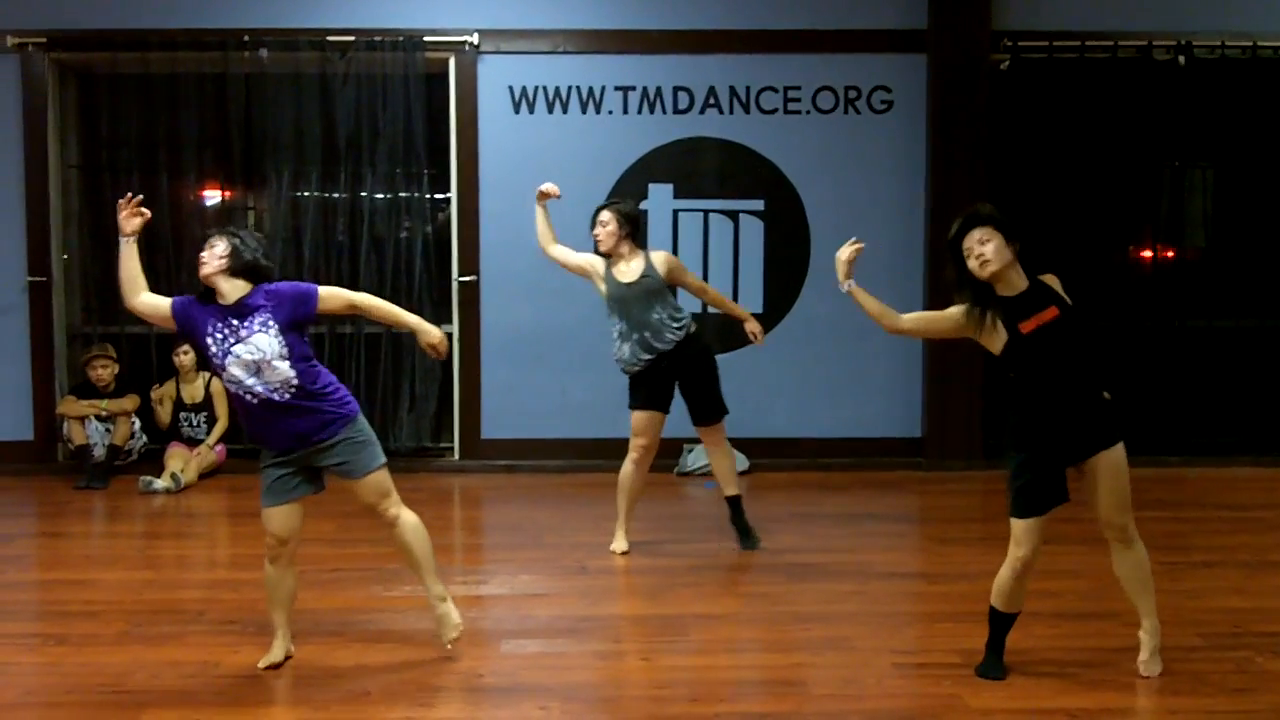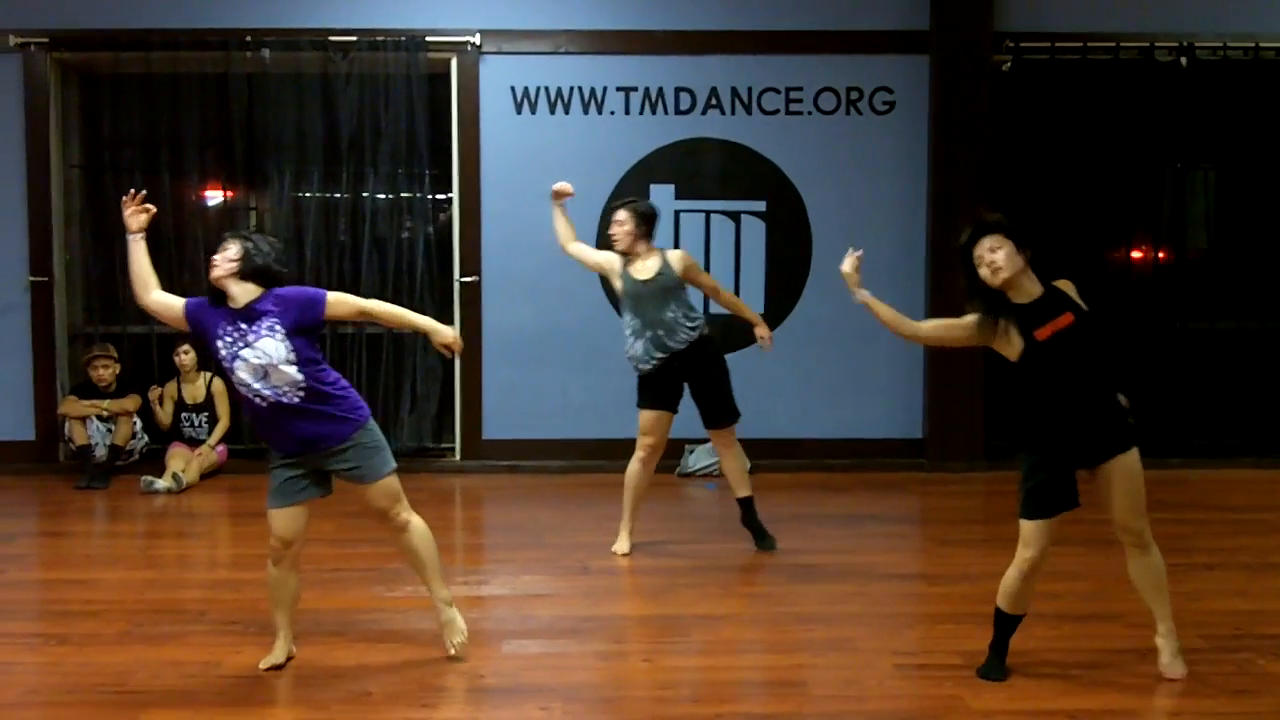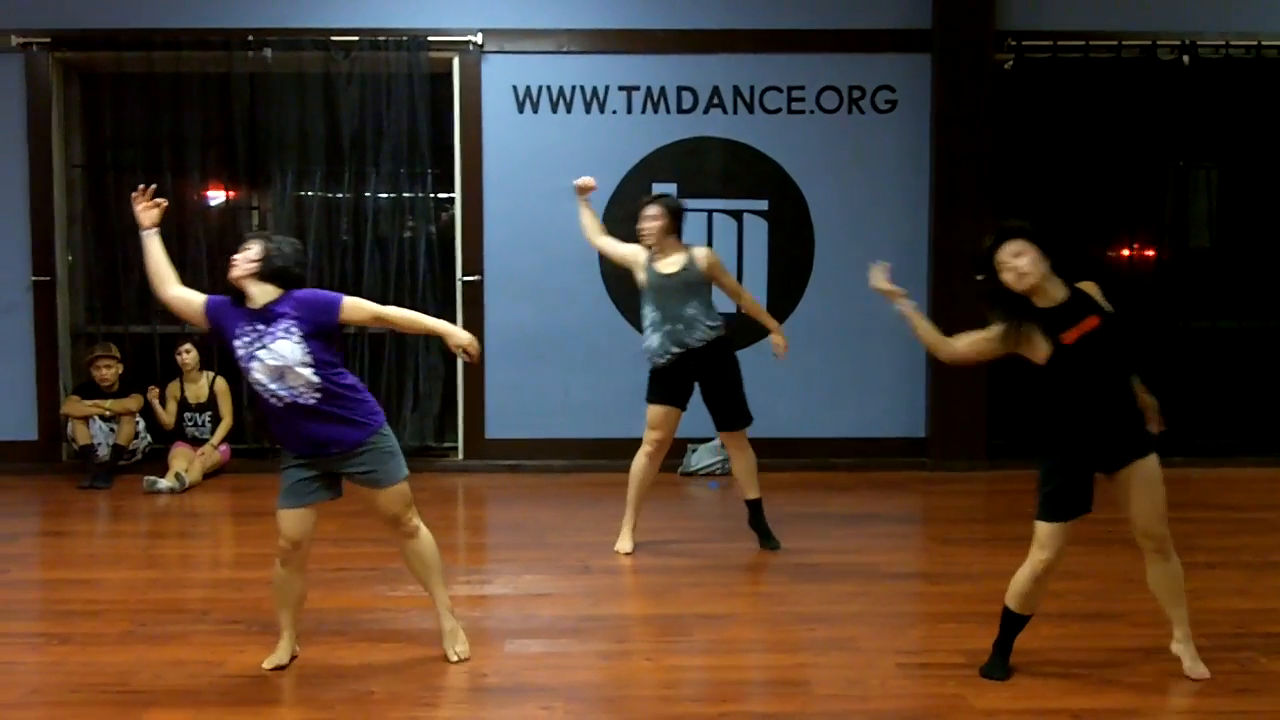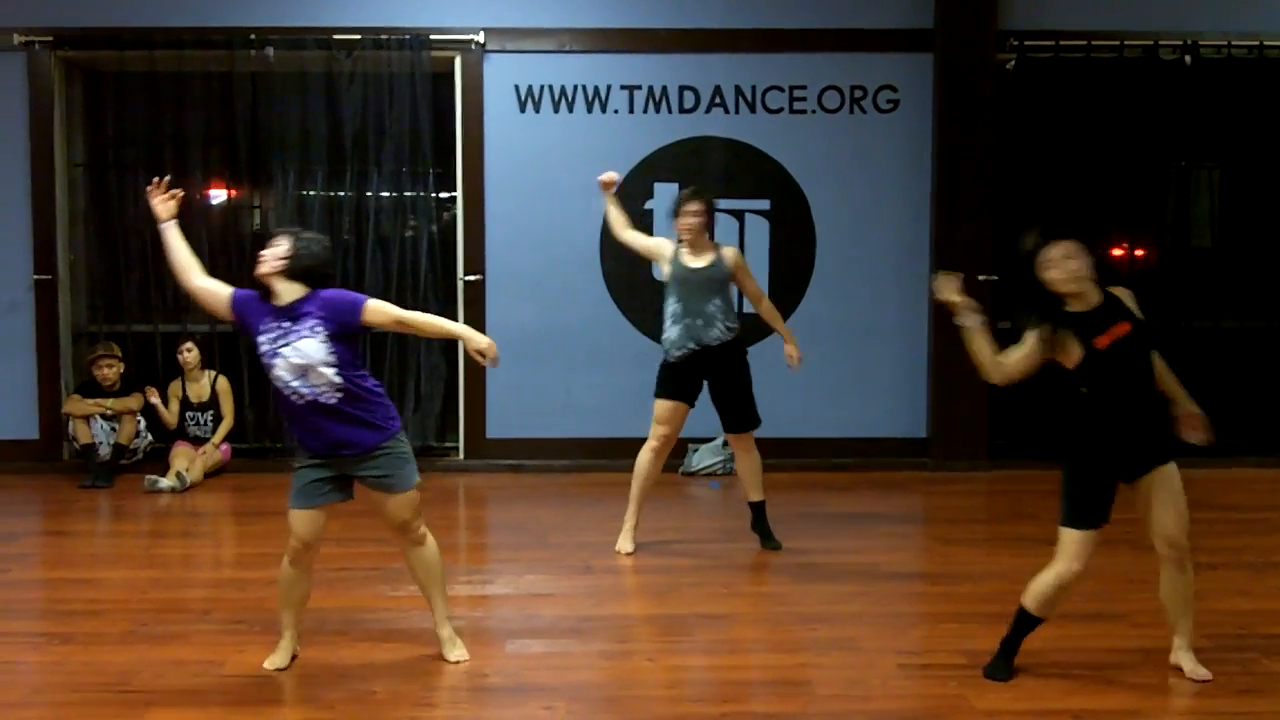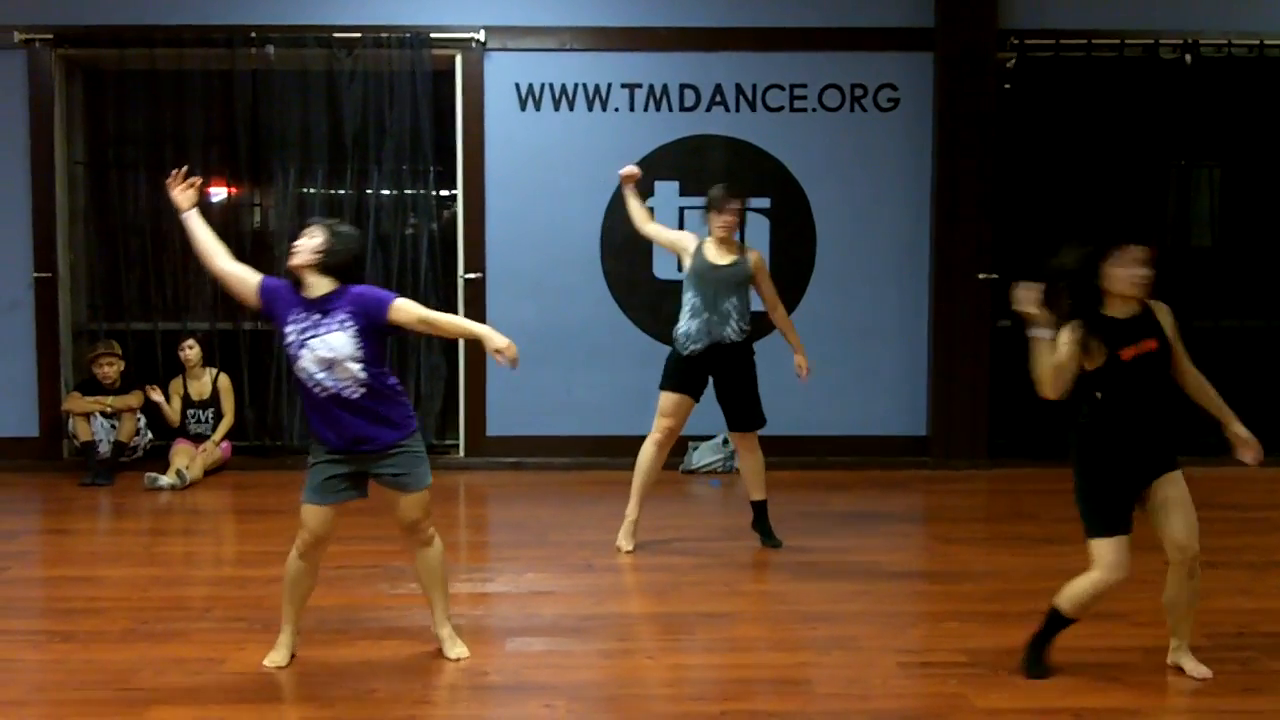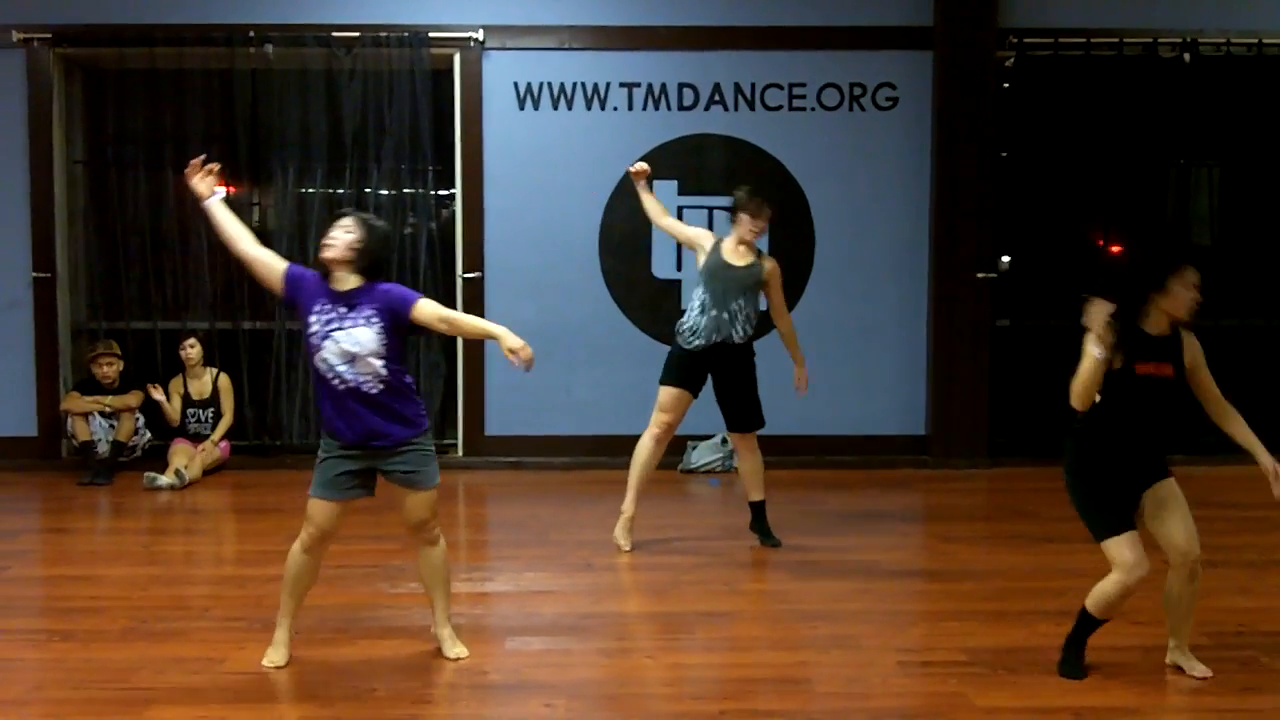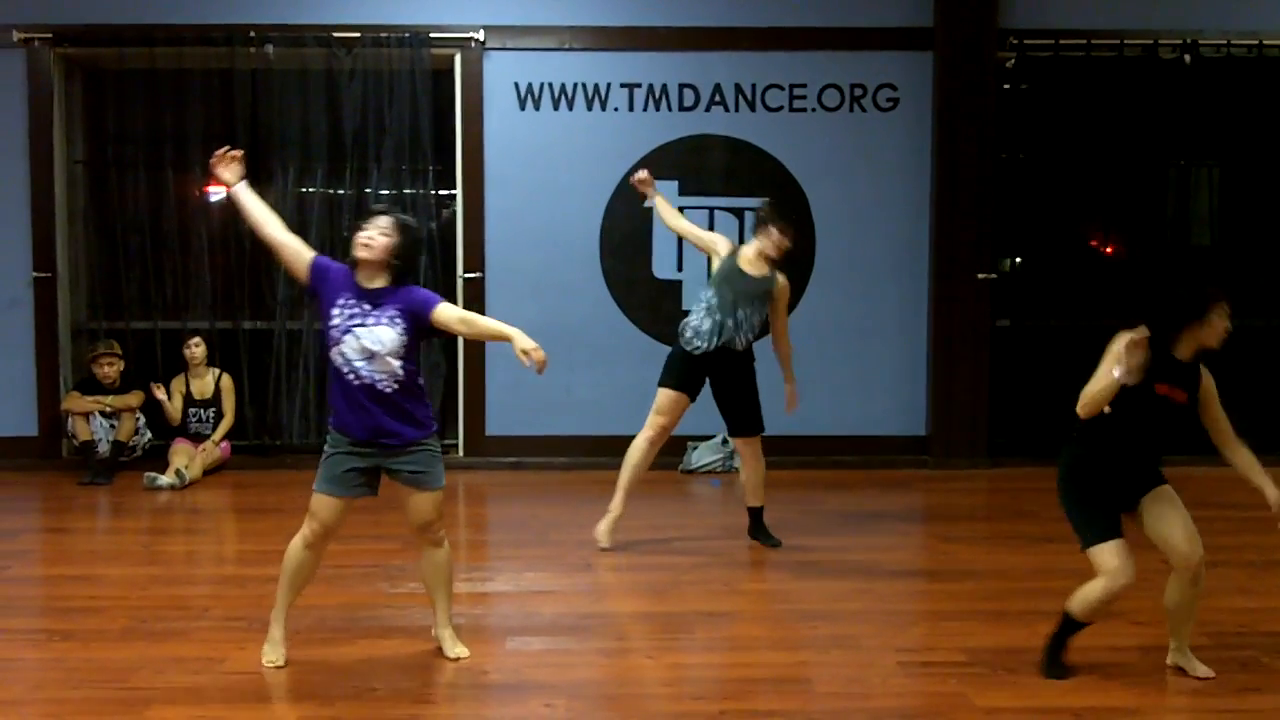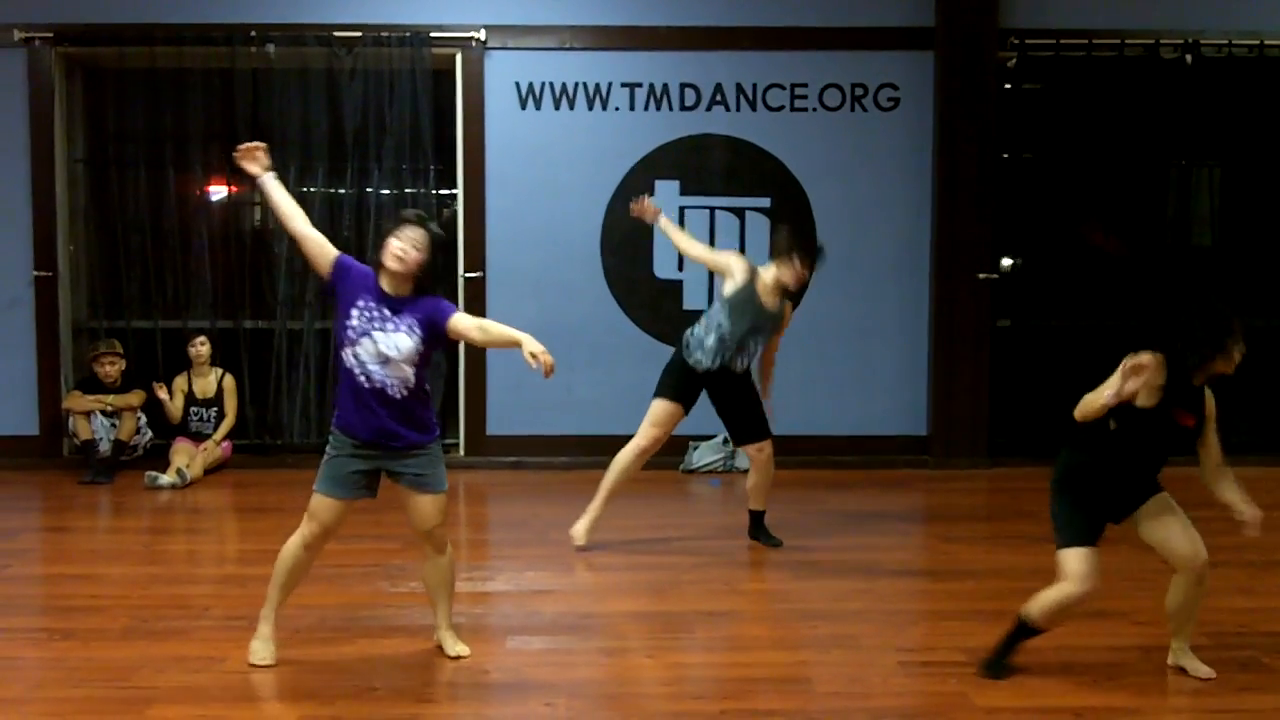
dt=0.1s
person 1, frame 1
left shoulder: (280, 298)
right shoulder: (198, 315)
left elbow: (352, 300)
right elbow: (136, 299)
left wrist: (418, 325)
right wrist: (128, 239)
left hip: (337, 425)
right hip: (279, 448)
left knee: (389, 509)
right knee: (278, 543)
left ankle: (440, 599)
right ankle: (281, 639)
person 1, frame 2
left shoulder: (289, 303)
right shoulder: (209, 316)
left elbow: (361, 307)
right elbow: (148, 296)
left wrist: (430, 326)
right wrist: (135, 236)
left hip: (347, 429)
right hip: (289, 450)
left knee: (397, 516)
right knee: (282, 545)
left ankle: (445, 605)
right ankle: (283, 640)
person 1, frame 3
left shoulder: (307, 305)
right shoulder: (229, 315)
left elbow: (379, 314)
right elbow: (169, 291)
left wrist: (446, 328)
right wrist: (149, 230)
left hip: (361, 434)
right hip: (301, 452)
left knee: (404, 521)
right knee: (290, 545)
left ankle: (447, 619)
right ankle: (285, 642)
person 1, frame 4
left shoulder: (332, 305)
right shoulder: (254, 310)
left elbow: (400, 318)
right elbow: (194, 281)
left wrist: (465, 332)
right wrist: (168, 223)
left hip: (377, 438)
right hip: (317, 452)
left knee: (411, 529)
right knee: (300, 546)
left ankle: (444, 628)
right ankle: (287, 641)
person 1, frame 5
left shoulder: (363, 301)
right shoulder: (282, 298)
left elbow: (424, 318)
right elbow: (222, 265)
left wrist: (484, 332)
right wrist: (187, 210)
left hip: (392, 438)
right hip: (330, 448)
left knee: (419, 529)
right knee: (310, 541)
left ankle: (443, 628)
right ankle: (285, 637)
person 1, frame 6
left shoulder: (387, 298)
right shoulder: (307, 287)
left elbow: (445, 318)
right elbow: (249, 250)
left wrist: (501, 333)
right wrist: (211, 199)
left hip: (404, 436)
right hip: (342, 443)
left knee: (425, 530)
right knee: (315, 535)
left ankle: (443, 628)
right ankle: (283, 632)
person 1, frame 7
left shoulder: (411, 299)
right shoulder: (332, 280)
left elbow: (461, 319)
right elbow: (276, 235)
left wrist: (514, 335)
right wrist: (238, 182)
left hip: (411, 438)
right hip: (348, 438)
left knee: (430, 530)
right knee: (316, 531)
left ankle: (443, 629)
right ankle: (276, 627)
person 1, frame 8
left shoulder: (429, 309)
right shoulder: (353, 280)
left elbow: (475, 329)
right elbow: (303, 232)
left wrist: (524, 339)
right wrist: (266, 177)
left hip: (414, 442)
right hip: (353, 440)
left knee: (433, 534)
right knee: (314, 532)
left ankle: (445, 629)
right ankle: (266, 624)
person 2, frame 1
left shoulder: (1050, 285)
right shoulder: (978, 316)
right elbow: (898, 323)
right wrist: (848, 281)
left hip: (1095, 420)
right hip: (1038, 435)
left knee: (1120, 530)
right knee: (1022, 555)
left ankle: (1150, 631)
right ankle: (993, 650)
person 2, frame 2
left shoulder: (1066, 291)
right shoulder: (993, 324)
right elbow: (915, 330)
left wrist: (1110, 389)
right wrist: (861, 291)
left hip: (1108, 424)
right hip: (1050, 439)
left knee: (1135, 535)
right knee: (1031, 557)
left ankle: (1167, 637)
right ankle: (997, 650)
person 2, frame 3
left shoulder: (1089, 292)
right shoulder: (1019, 329)
right elbow: (948, 350)
left wrist: (1140, 393)
right wrist: (900, 303)
left hip: (1126, 428)
right hip: (1072, 442)
left knee: (1157, 540)
right knee: (1043, 558)
left ankle: (1183, 641)
right ankle: (1000, 649)
person 2, frame 4
left shoulder: (1123, 299)
right shoulder: (1055, 332)
right elbow: (999, 372)
left wrist: (1182, 402)
right wrist: (968, 315)
left hip: (1149, 438)
right hip: (1093, 449)
left knee: (1176, 548)
right knee: (1070, 565)
left ankle: (1183, 647)
right ankle: (1007, 650)
person 2, frame 5
left shoulder: (1158, 315)
right shoulder: (1081, 330)
left elbow: (1188, 376)
right elbow: (1051, 390)
left wrist: (1234, 425)
right wrist: (1040, 328)
left hip: (1154, 451)
right hip: (1100, 459)
left knee: (1186, 553)
right knee: (1111, 572)
left ankle: (1179, 649)
right ankle: (1040, 643)
person 2, frame 6
left shoulder: (1185, 344)
right shoulder: (1113, 332)
left elbow: (1218, 407)
right elbow: (1080, 402)
right wrist: (1098, 344)
left hip: (1147, 461)
right hip: (1095, 464)
left knee: (1187, 555)
right knee: (1131, 570)
left ankle: (1178, 648)
right ankle: (1075, 642)
person 2, frame 7
left shoulder: (1199, 377)
right shoulder: (1133, 346)
left elbow: (1228, 442)
right elbow: (1084, 410)
right wrist: (1121, 371)
left hip: (1140, 472)
right hip: (1089, 472)
left knee: (1189, 559)
right knee: (1118, 576)
left ankle: (1178, 650)
right ankle: (1056, 643)
person 2, frame 8
left shoulder: (1205, 399)
right shoulder: (1152, 368)
left elbow: (1214, 468)
right elbow: (1082, 414)
left wrist: (1241, 505)
right wrist: (1117, 391)
left hip: (1135, 484)
right hip: (1081, 481)
left knee: (1195, 560)
right knee: (1077, 585)
left ankle: (1180, 649)
right ankle: (1006, 647)
person 3, frame 1
left shoulder: (660, 261)
right shoulder: (598, 269)
left elbow: (702, 290)
right elbow: (550, 247)
left wrist: (745, 317)
right wrist: (541, 205)
left hip: (688, 352)
right hip: (646, 366)
left knee: (713, 435)
right knee: (640, 449)
left ankle: (738, 516)
right ankle: (620, 529)
person 3, frame 2
left shoulder: (676, 260)
right shoulder: (615, 266)
left elbow: (716, 291)
right elbow: (569, 245)
left wrist: (756, 321)
right wrist: (558, 205)
left hip: (699, 353)
right hip: (657, 366)
left knee: (724, 437)
right knee: (647, 448)
left ankle: (751, 517)
right ankle: (625, 530)
person 3, frame 3
left shoulder: (702, 257)
right shoulder: (640, 259)
left elbow: (739, 295)
right elbow: (597, 237)
left wrist: (773, 328)
right wrist: (584, 199)
left hip: (714, 353)
right hip: (668, 362)
left knee: (735, 438)
right knee: (654, 444)
left ankle: (757, 518)
right ankle: (627, 527)
person 3, frame 4
left shoulder: (729, 257)
right shoulder: (666, 252)
left elbow: (759, 300)
right elbow: (622, 232)
left wrist: (787, 338)
right wrist: (610, 195)
left hip: (726, 354)
right hip: (682, 358)
left knee: (742, 440)
right knee: (659, 439)
left ankle: (760, 520)
right ankle: (630, 525)
person 3, frame 5
left shoulder: (753, 260)
right shoulder: (690, 247)
left elbow: (775, 308)
right elbow: (645, 224)
left wrist: (796, 349)
right wrist: (629, 187)
left hip: (735, 353)
right hip: (690, 351)
left knee: (746, 440)
right knee: (662, 432)
left ankle: (761, 519)
right ankle: (630, 518)
person 3, frame 6
left shoulder: (767, 266)
right shoulder: (705, 242)
left elbow: (780, 315)
right elbow: (662, 218)
left wrist: (798, 360)
right wrist: (641, 185)
left hip: (735, 354)
right hip: (692, 347)
left knee: (745, 440)
right knee: (660, 427)
left ankle: (759, 519)
right ankle: (627, 513)
person 3, frame 7
left shoulder: (779, 283)
right shoulder: (725, 249)
left elbow: (780, 333)
right elbow: (679, 223)
left wrist: (789, 378)
right wrist: (651, 193)
left hip: (736, 360)
right hip: (693, 350)
left knee: (749, 445)
right knee: (656, 429)
left ankle: (756, 523)
right ankle: (614, 511)
person 3, frame 8
left shoulder: (783, 309)
right shoulder: (738, 268)
left elbow: (767, 357)
right elbow: (689, 246)
left wrist: (763, 392)
right wrist: (658, 217)
left hip: (732, 375)
right hip: (692, 362)
left knee: (762, 450)
right knee: (648, 439)
left ankle: (757, 524)
right ankle: (591, 515)
